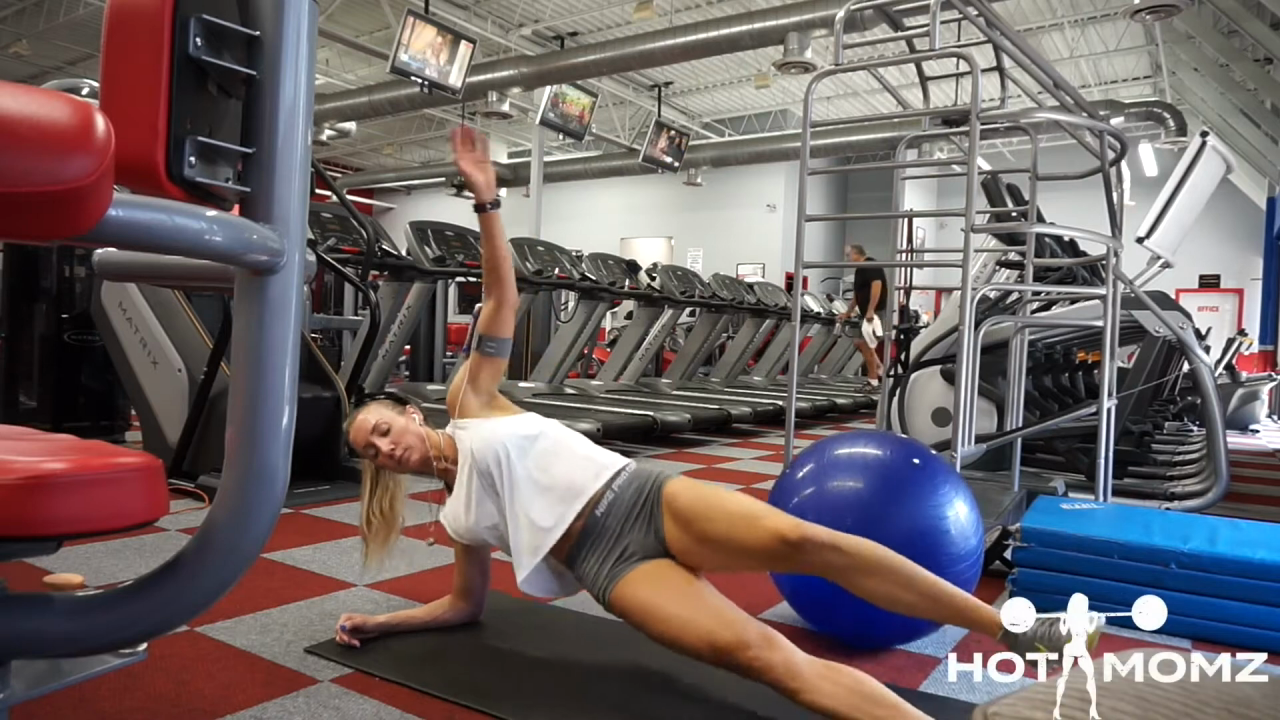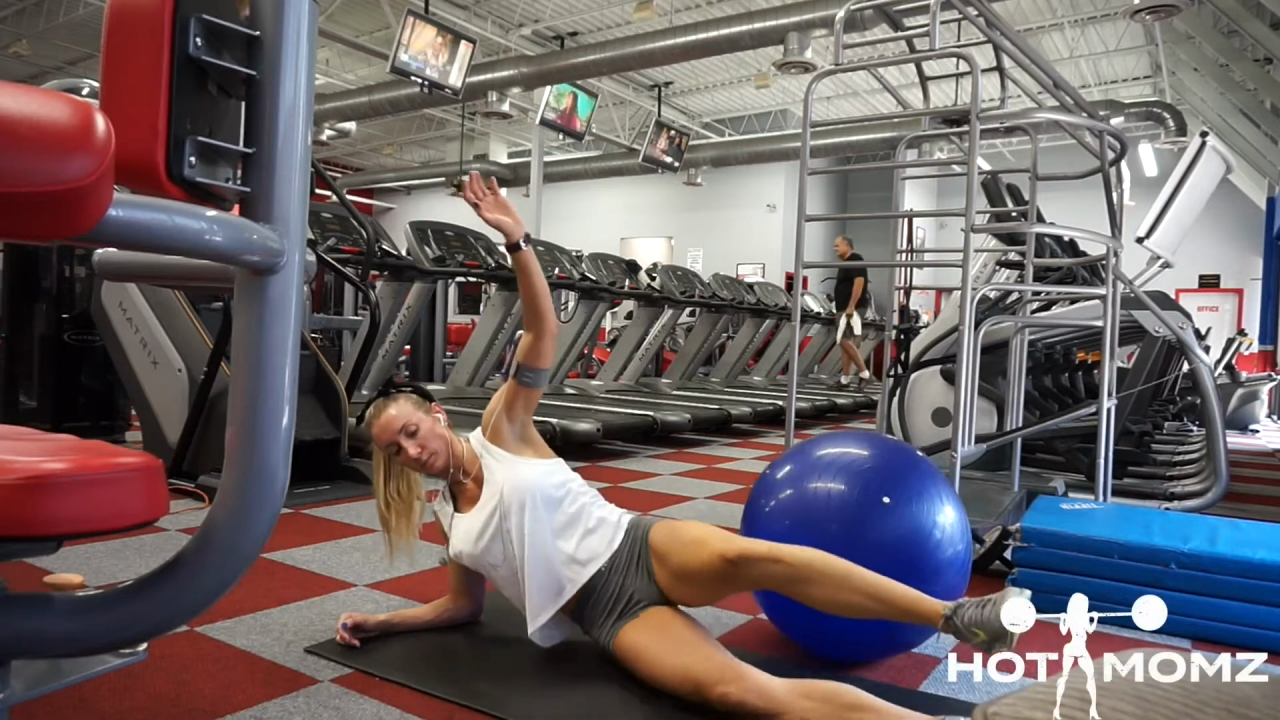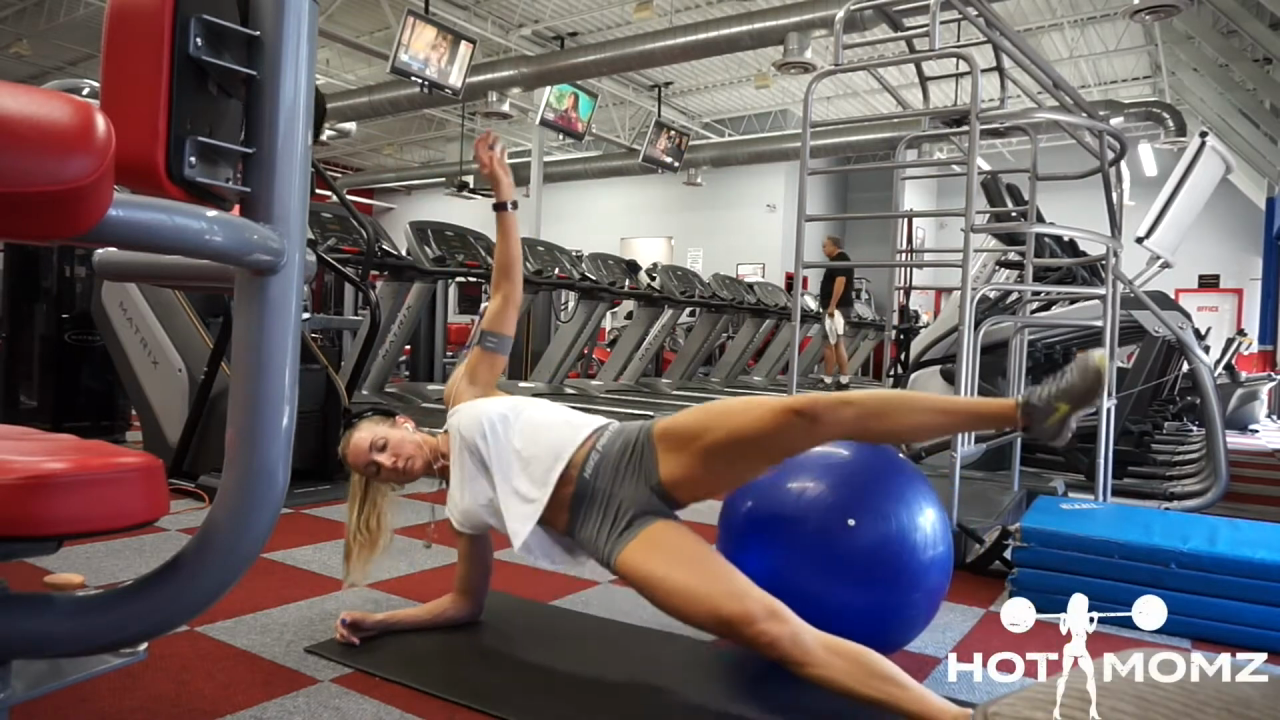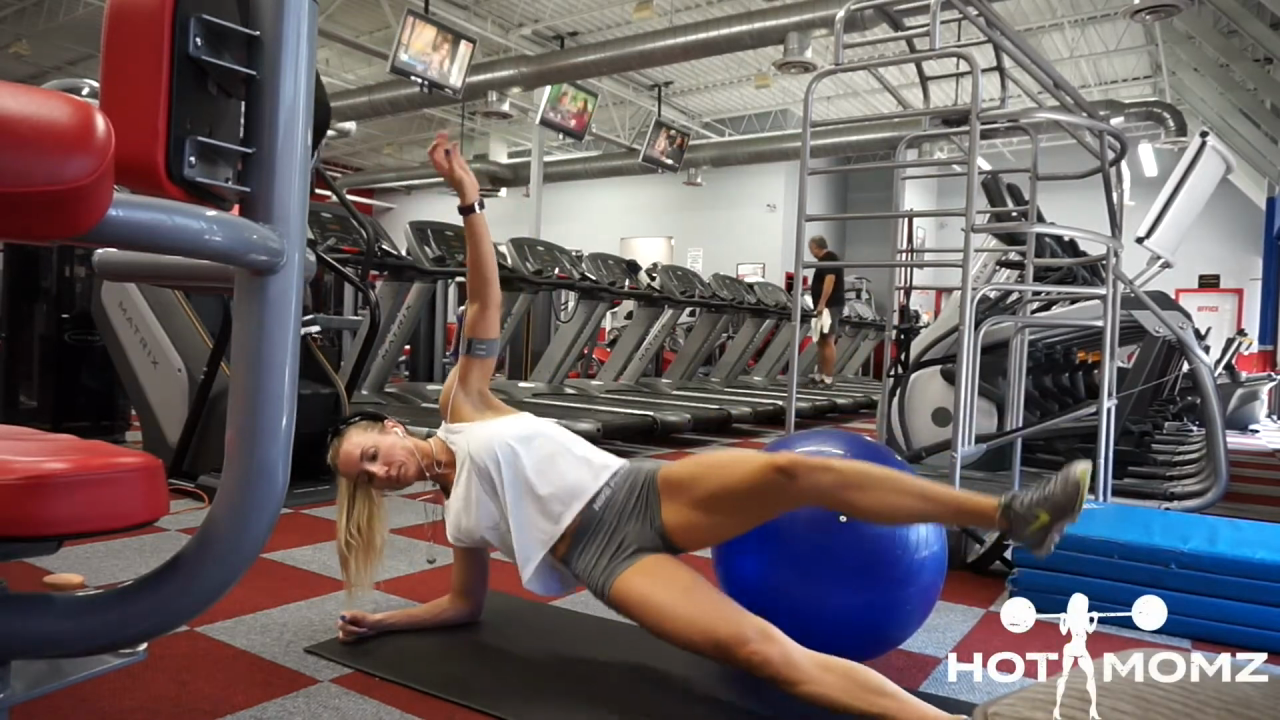
dt=0.7s
person 1, frame 1
left shoulder: (467, 398)
right shoulder: (457, 513)
left elbow: (502, 294)
right elbow: (466, 605)
left wrist: (486, 199)
right wrist: (379, 623)
left hip: (640, 500)
right hip: (610, 565)
left knee: (805, 541)
right knee: (766, 656)
left ankle: (1005, 628)
person 1, frame 2
left shoulder: (500, 428)
right shoulder: (453, 521)
left elbow: (544, 331)
right elbow: (462, 607)
left wrist: (515, 240)
right wrist: (377, 621)
left hip: (639, 548)
right hip: (611, 613)
left knee: (746, 556)
left ankle: (958, 615)
person 1, frame 3
left shoulder: (465, 392)
right shoulder: (460, 505)
left elbow: (507, 292)
right elbow: (466, 605)
left wrist: (503, 194)
right wrist: (378, 621)
left hip: (639, 456)
right hip: (610, 523)
left knee: (810, 412)
right knee: (770, 629)
left ankle: (1023, 410)
person 1, frame 4
left shoulder: (461, 404)
right shoulder: (457, 517)
left elbow: (486, 299)
right elbow: (465, 606)
left wrist: (468, 201)
right wrist: (378, 621)
left hip: (643, 493)
right hip: (611, 559)
left knee: (792, 471)
right knee: (761, 649)
left ankle: (1007, 514)
